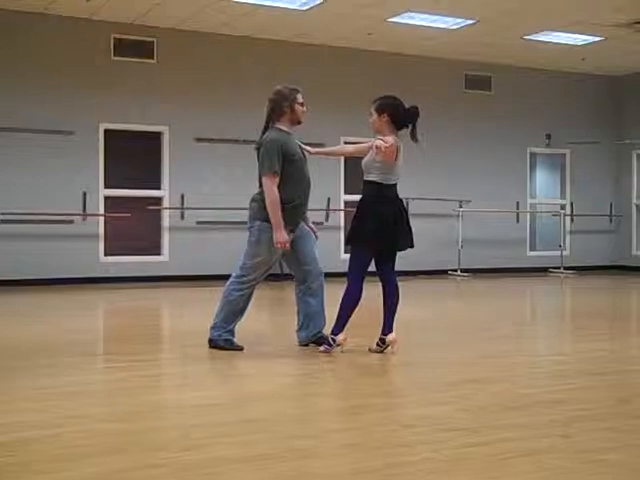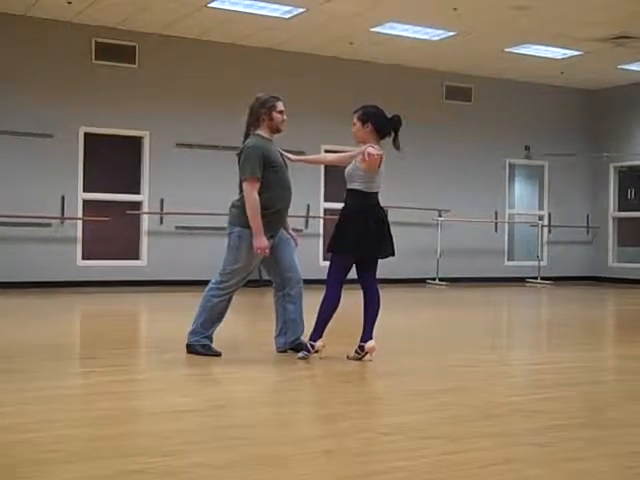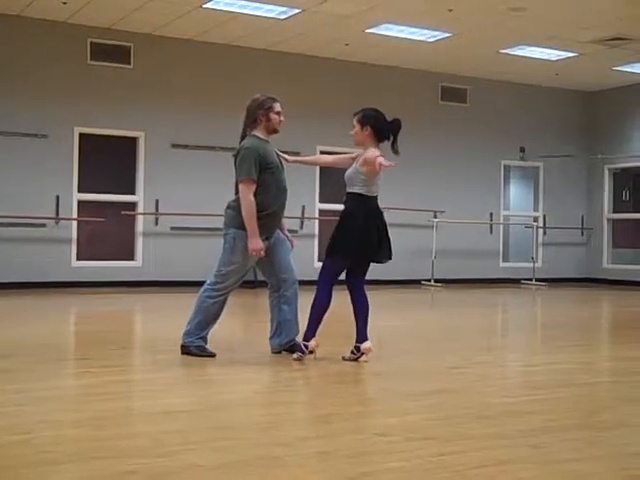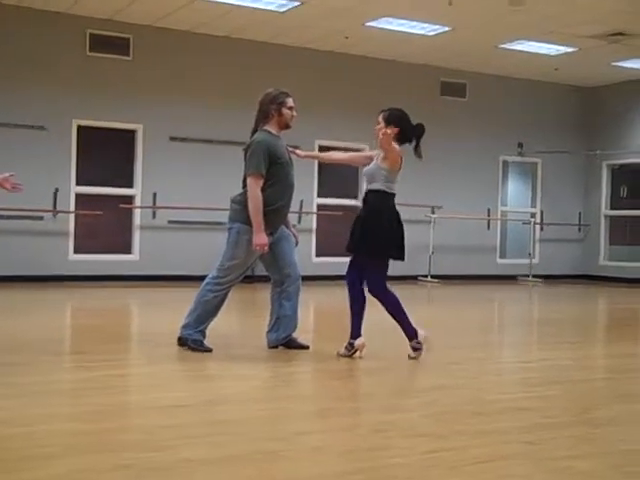
dt=1s
person 1, frame 1
left shoulder: (290, 139)
right shoulder: (273, 140)
right elbow: (269, 187)
left wrist: (305, 220)
right wrist: (278, 229)
left hip: (294, 224)
right hip: (270, 224)
left knee: (311, 276)
right knee: (246, 279)
left ankle: (311, 333)
right ankle: (220, 334)
person 1, frame 2
left shoulder: (271, 147)
right shoulder: (254, 147)
right elbow: (250, 192)
left wrist: (286, 228)
right wrist: (258, 235)
left hip: (275, 231)
right hip: (250, 230)
left knee: (290, 282)
right knee: (225, 284)
left ankle: (289, 339)
right ankle: (198, 338)
person 1, frame 3
left shoulder: (268, 148)
right shoulder: (251, 148)
right elbow: (246, 194)
left wrist: (282, 229)
right wrist: (253, 236)
left hip: (271, 232)
right hip: (245, 232)
left knee: (286, 283)
right knee: (220, 286)
left ankle: (284, 340)
right ankle: (192, 340)
person 1, frame 4
left shoulder: (278, 143)
right shoulder: (262, 142)
right elbow: (253, 188)
left wrist: (288, 225)
right wrist: (258, 231)
left hip: (275, 227)
right hip: (249, 225)
left knee: (289, 278)
right knee: (223, 279)
left ankle: (281, 335)
right ankle: (190, 333)
person 2, frame 1
left shoulder: (389, 143)
right shoulder: (382, 143)
left elbow: (385, 152)
right elbow: (348, 150)
left wrist: (381, 148)
right wrist: (315, 151)
left hip: (375, 211)
right hip: (387, 212)
left knee: (355, 276)
right knee: (387, 275)
left ankle: (337, 333)
right ankle: (387, 333)
person 2, frame 2
left shoulder: (371, 153)
right shoulder: (364, 153)
left elbow: (373, 158)
right elbow: (330, 159)
left wrist: (370, 154)
right wrist: (297, 158)
left hip: (358, 219)
right hip: (368, 220)
left knee: (334, 282)
right knee: (368, 282)
left ankle: (315, 340)
right ankle: (366, 340)
person 2, frame 3
left shoulder: (370, 156)
right shoulder: (361, 157)
left elbow: (376, 158)
right elbow: (328, 160)
left wrist: (379, 160)
right wrist: (294, 160)
left hip: (357, 222)
right hip: (367, 224)
left knee: (325, 281)
right knee: (355, 284)
left ankle: (309, 339)
right ankle: (362, 341)
person 2, frame 4
left shoulder: (392, 153)
right shoulder: (378, 155)
left elbow: (388, 144)
right elbow: (341, 156)
left wrist: (385, 140)
right wrist: (306, 154)
left hip: (380, 219)
right hip: (373, 220)
left knee: (376, 286)
right knee: (354, 279)
left ankle: (414, 335)
right ankle: (355, 338)
